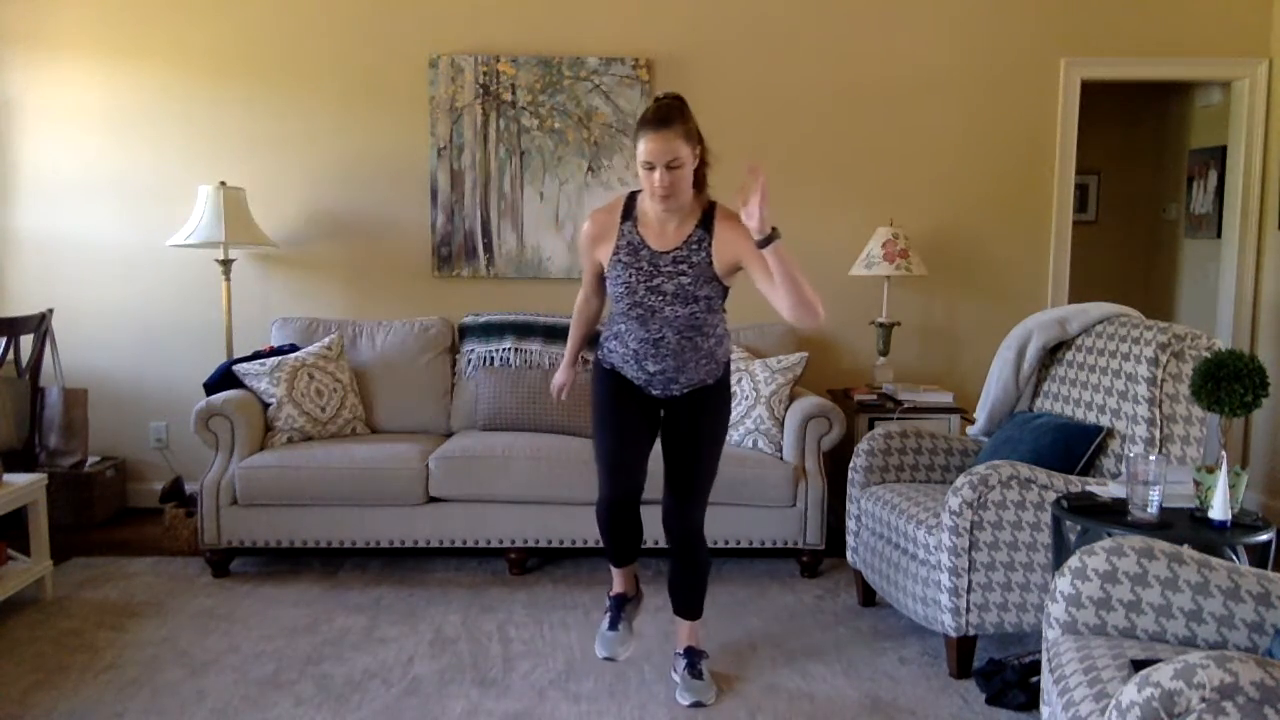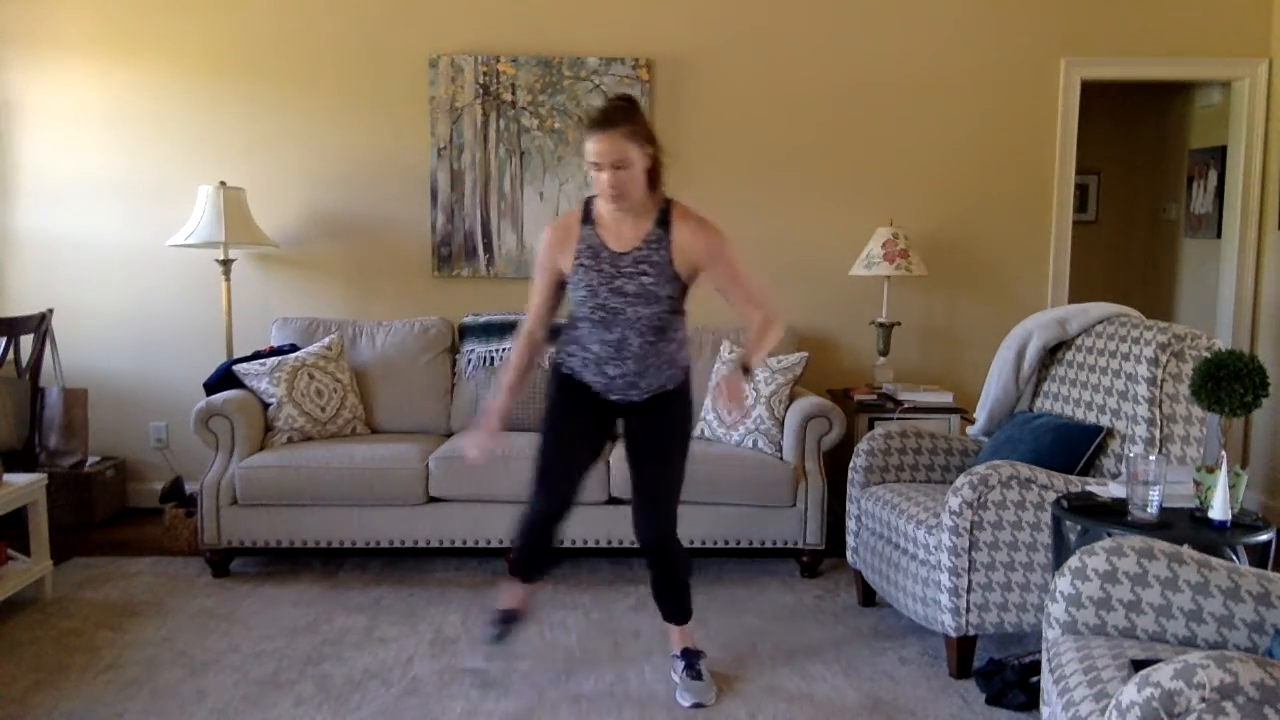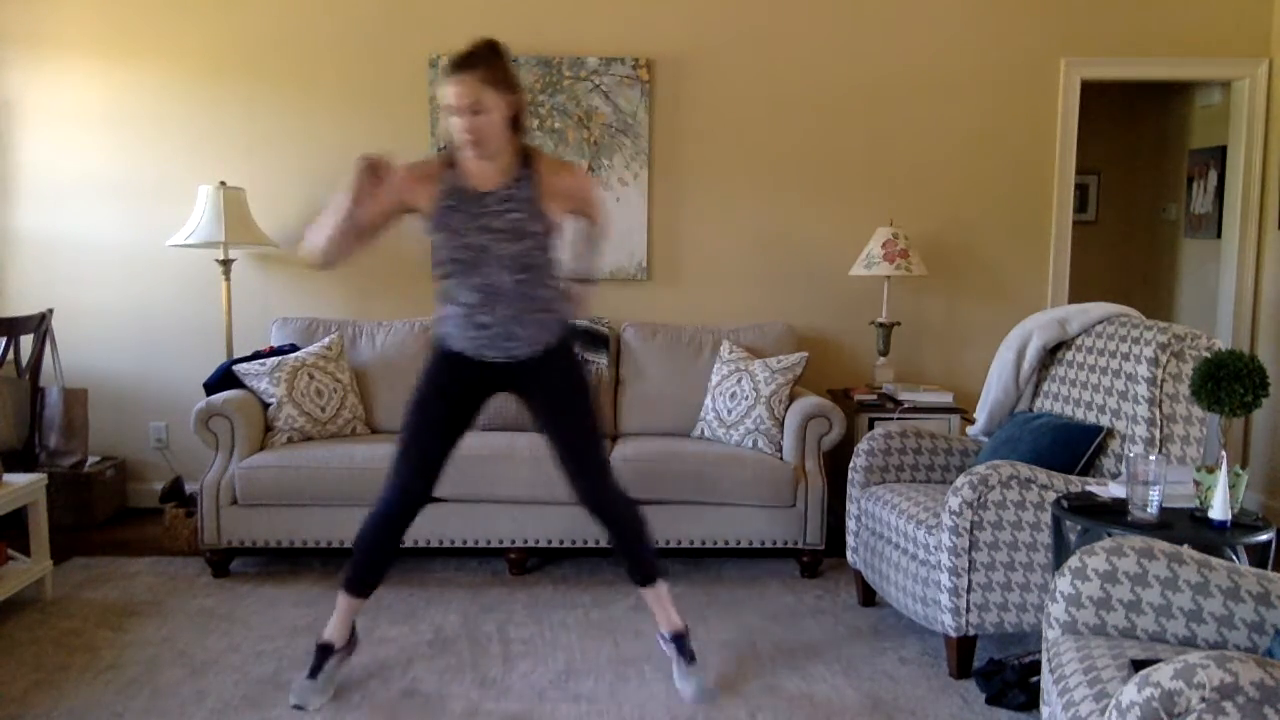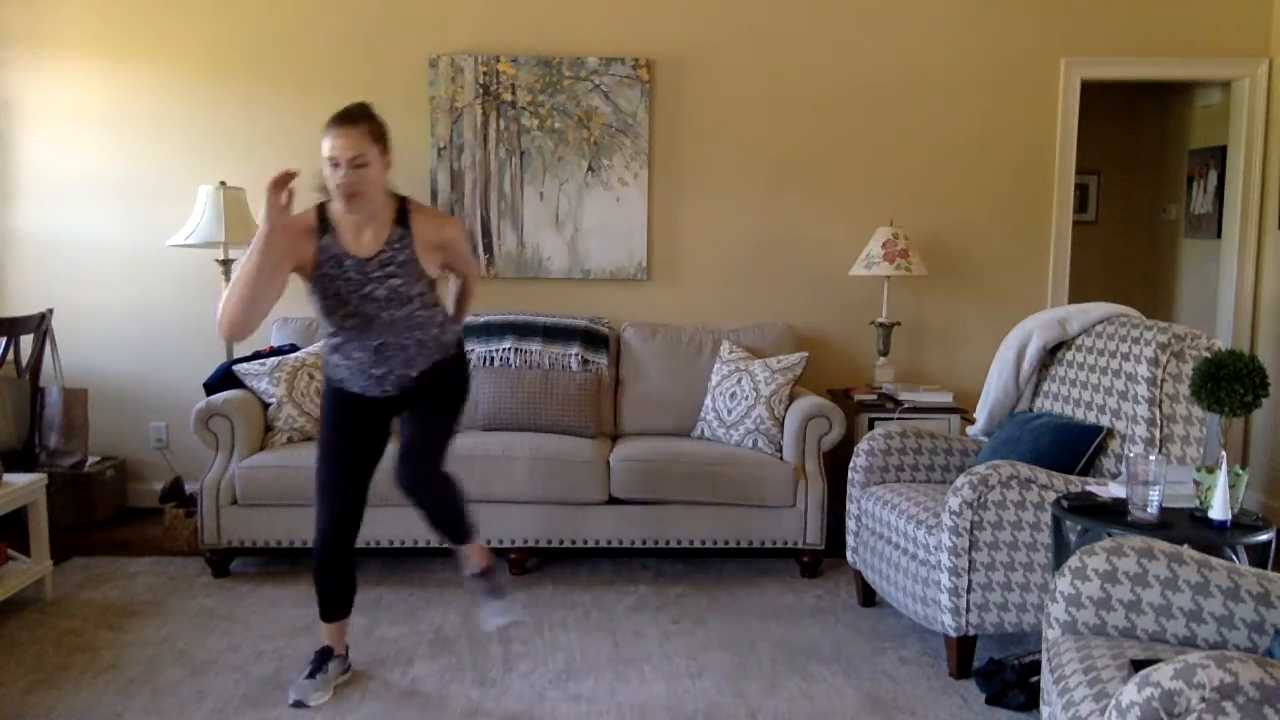
dt=0.3s
person 1, frame 1
left shoulder: (730, 231)
right shoulder: (602, 225)
left elbow: (808, 318)
left wrist: (764, 236)
right wrist: (569, 359)
left hip: (700, 388)
right hip: (621, 377)
left knee: (684, 519)
right knee: (618, 492)
left ankle: (689, 649)
right ankle: (624, 591)
person 1, frame 2
left shoulder: (691, 233)
right shoulder: (563, 234)
left elbow: (765, 318)
right elbow: (534, 326)
left wrist: (742, 370)
right wrist: (494, 410)
left hip: (661, 393)
right hip: (581, 384)
left knee: (655, 526)
right knee: (548, 501)
left ankle: (684, 650)
right ankle: (513, 601)
person 1, frame 3
left shoulder: (556, 178)
right shoulder: (420, 180)
left elbow: (597, 218)
right elbow: (322, 254)
left wrist: (578, 282)
right wrist: (359, 196)
left hip: (546, 354)
right hip: (460, 357)
left knee: (596, 488)
right knee: (401, 495)
left ankle: (669, 624)
right ankle: (338, 634)
person 1, frame 4
left shoulder: (433, 228)
right shoulder: (299, 234)
left elbow: (471, 276)
right elbow: (232, 326)
right wrist: (270, 229)
left hip: (435, 369)
right hip: (352, 386)
left knee: (417, 472)
right knee: (334, 526)
left ankle: (478, 563)
right ankle: (333, 650)
